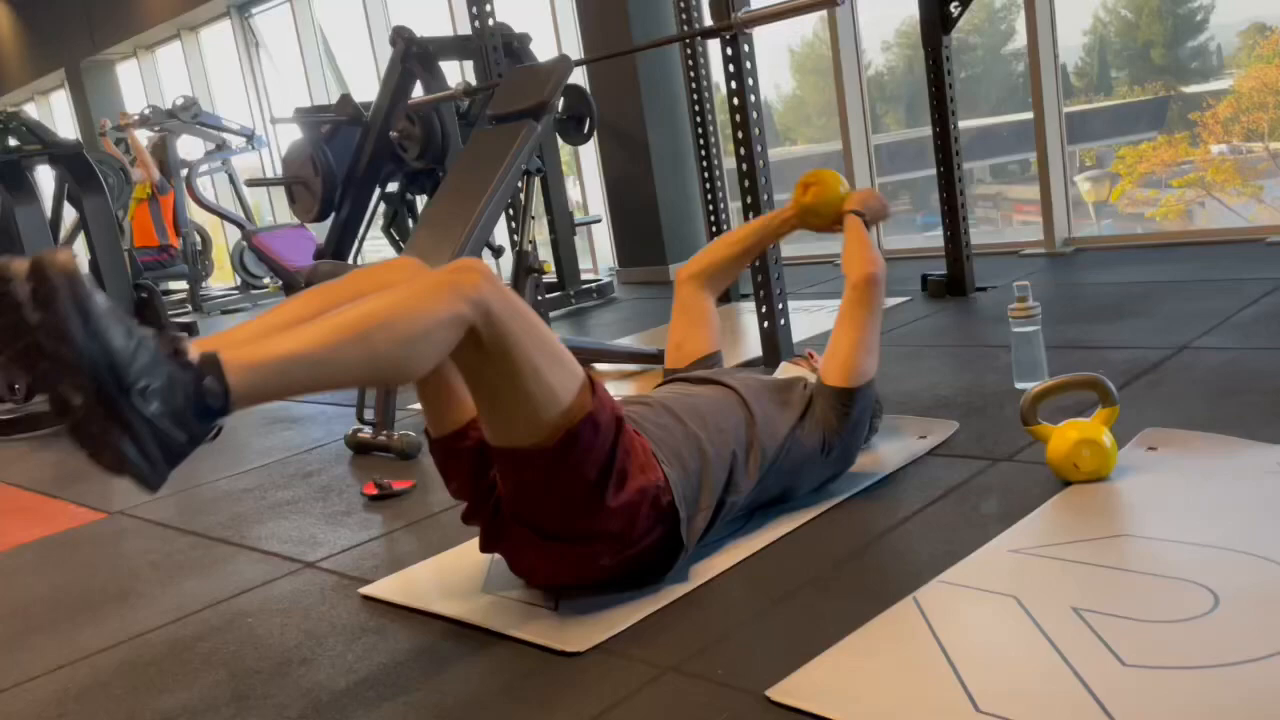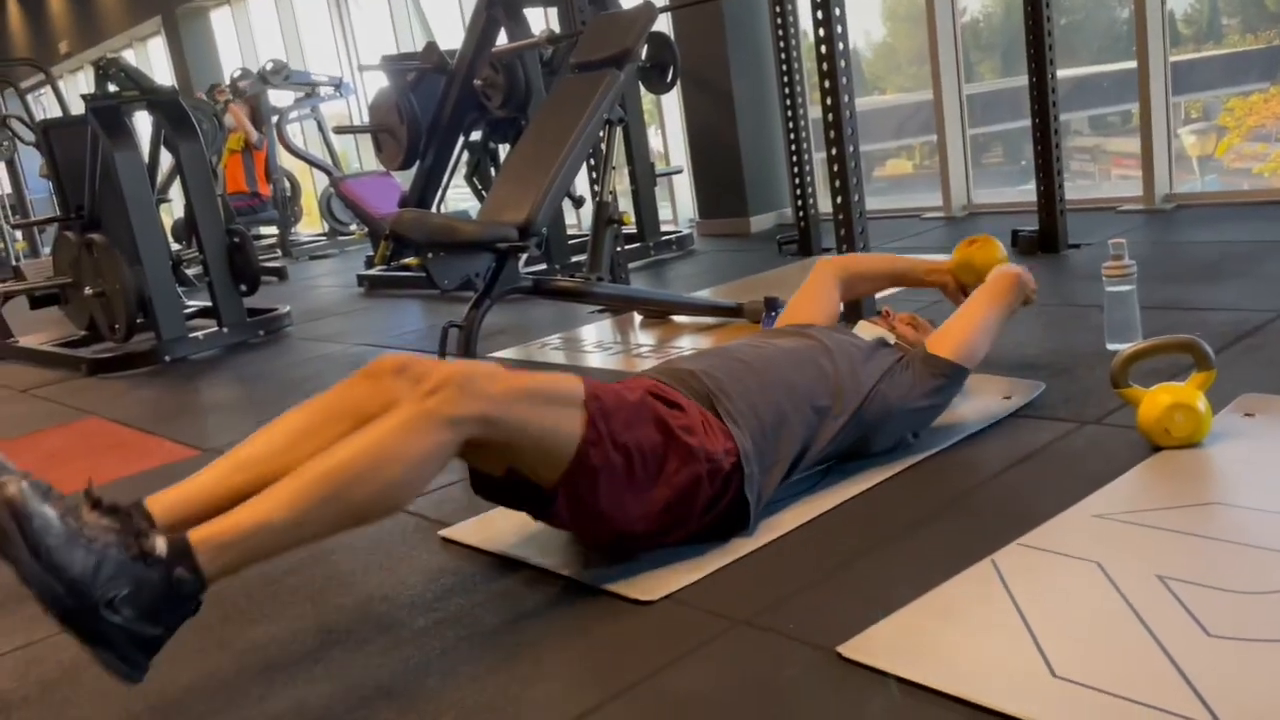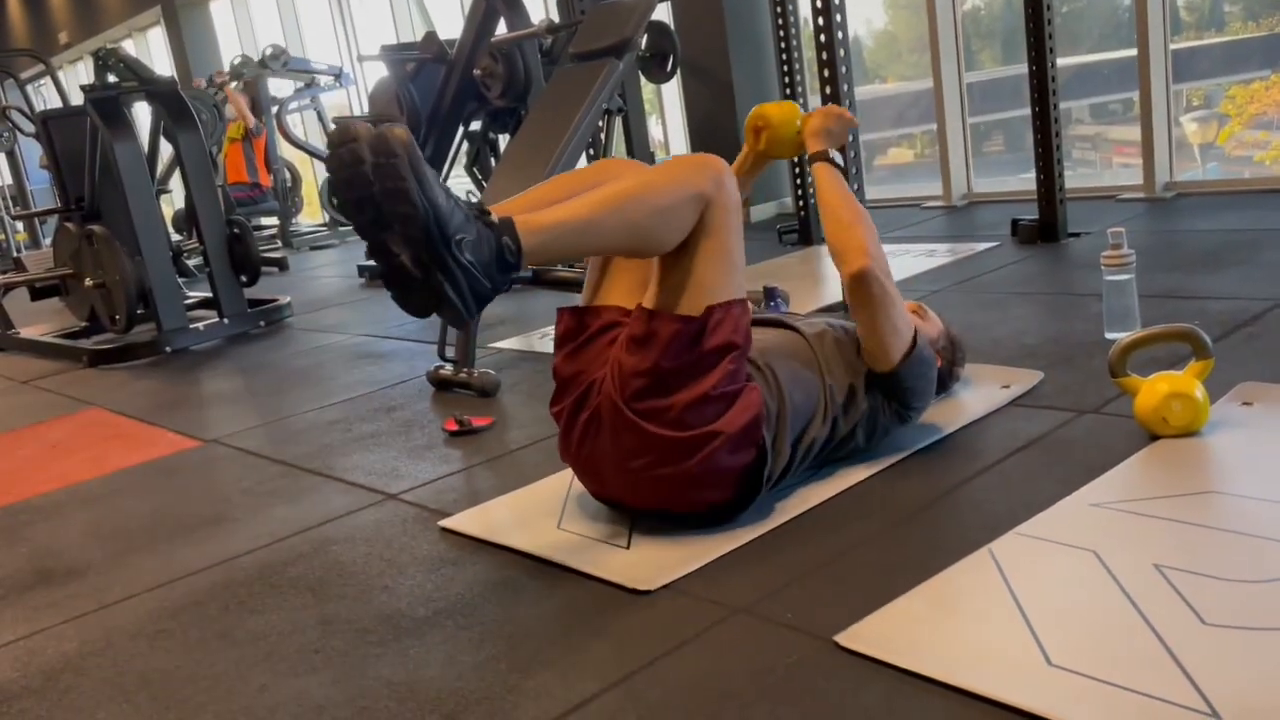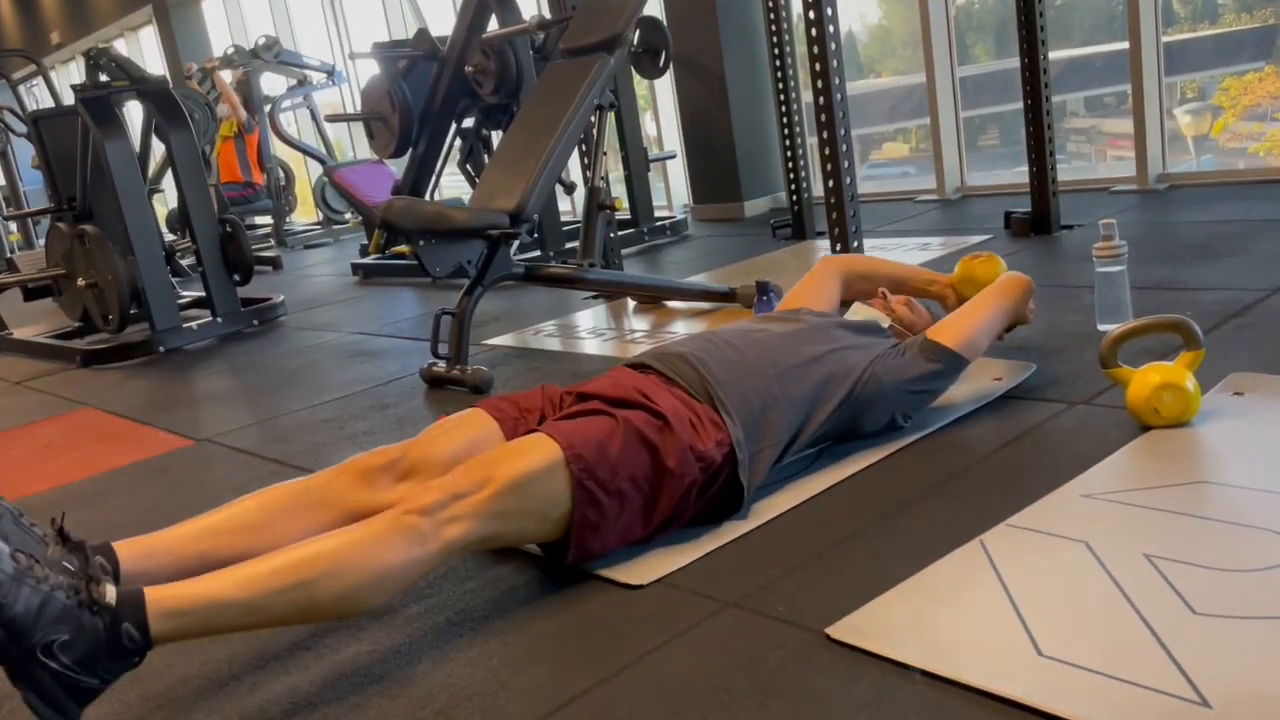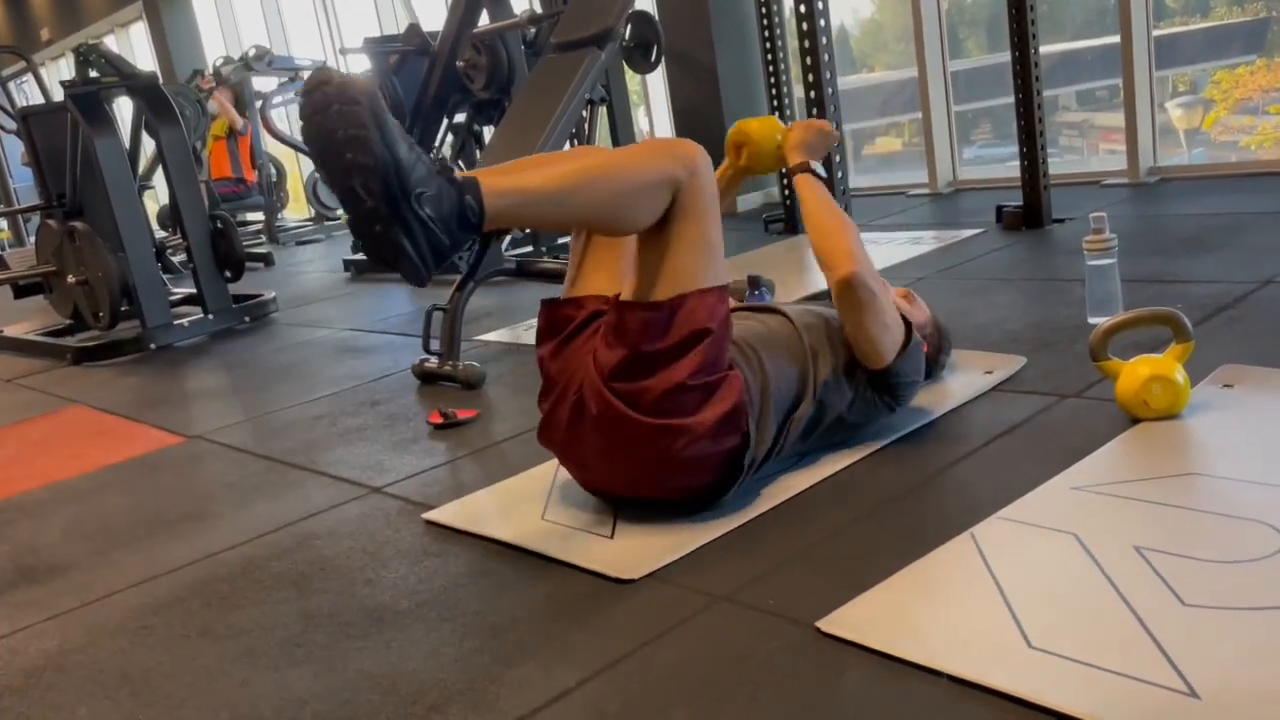
dt=1s
person 1, frame 1
left shoulder: (823, 433)
right shoulder: (713, 383)
left elbow: (863, 301)
right elbow: (693, 280)
left wrist: (852, 228)
right wrist: (787, 216)
left hip: (621, 509)
right hip: (530, 496)
left knee: (466, 286)
right knee: (392, 277)
left ankle: (176, 403)
right ankle: (159, 376)
person 1, frame 2
left shoulder: (907, 386)
right shoulder: (822, 344)
left elbow: (979, 319)
right elbow: (829, 271)
left wrist: (1002, 283)
right wrist: (940, 270)
left hip: (692, 468)
right hip: (639, 404)
left knee: (454, 396)
right knee: (395, 378)
left ankle: (168, 577)
right ankle: (149, 529)
person 1, frame 3
left shoulder: (900, 381)
right shoulder: (793, 338)
left elbow: (864, 272)
right elbow: (713, 257)
left wrist: (820, 156)
right wrist: (754, 157)
left hip: (692, 443)
right hip: (601, 427)
left knee: (701, 178)
right knee: (628, 173)
left ankle: (483, 257)
right ankle: (461, 248)
person 1, frame 4
left shoulder: (901, 373)
right shoulder: (819, 327)
left elbow: (1012, 293)
right elbow: (835, 261)
left wrist: (999, 292)
right wrist: (935, 275)
left hip: (686, 441)
right hip: (622, 391)
left knee: (442, 516)
right knee: (385, 474)
left ankle: (109, 628)
right ankle: (99, 571)
person 1, frame 5
left shoulder: (889, 368)
right shoulder: (779, 330)
left elbow: (853, 275)
right elbow: (684, 248)
left wrist: (804, 170)
right wrist: (740, 169)
left hip: (675, 431)
right hip: (586, 410)
left knee: (679, 162)
right knee: (606, 169)
left ankle: (448, 208)
right ankle: (432, 208)
